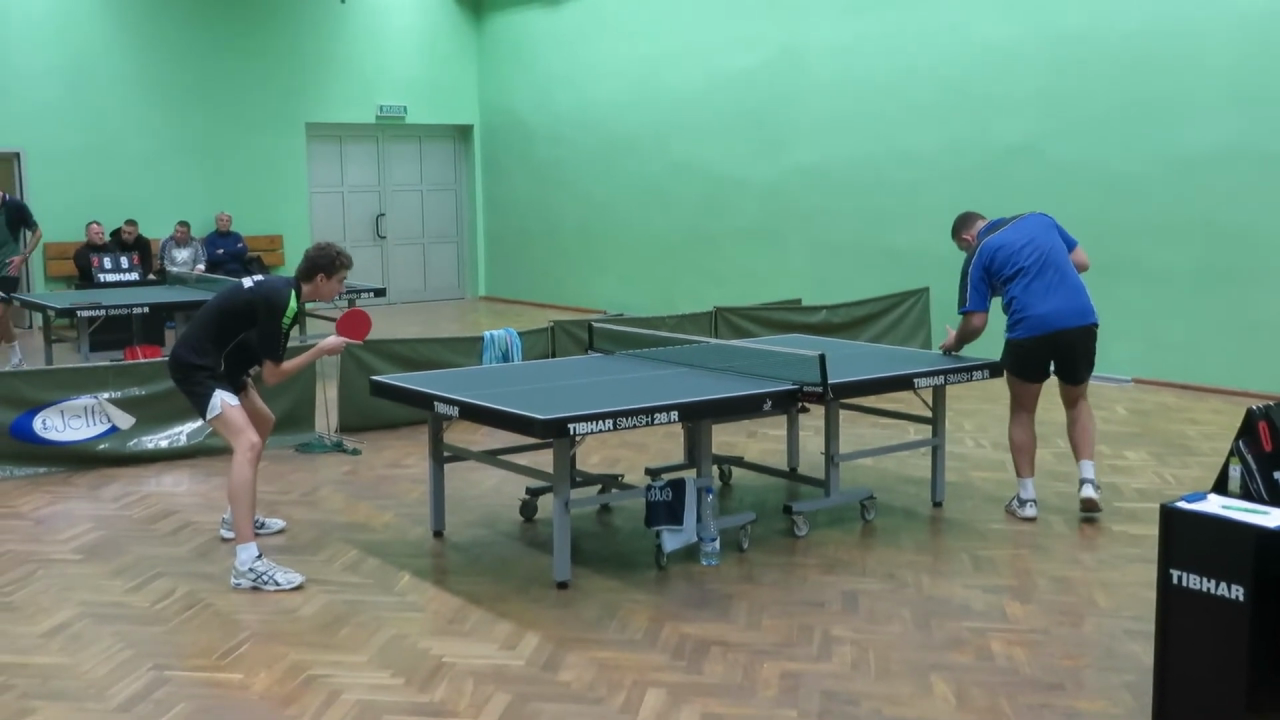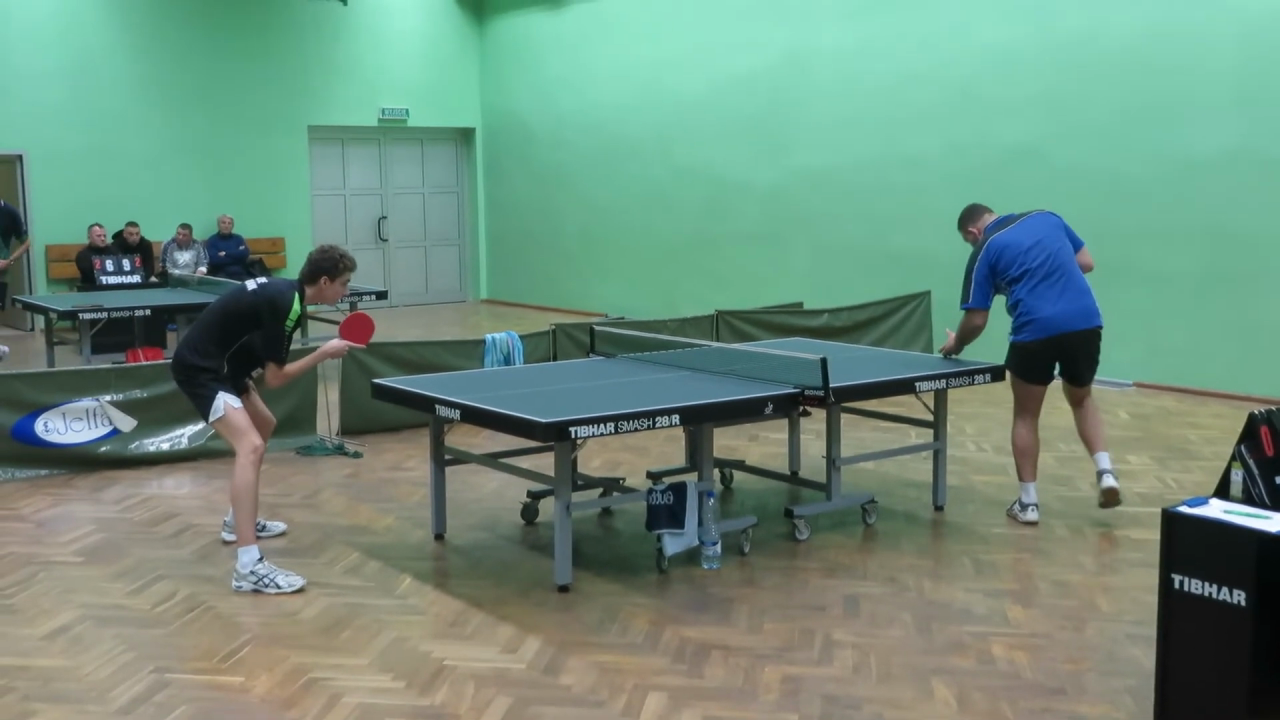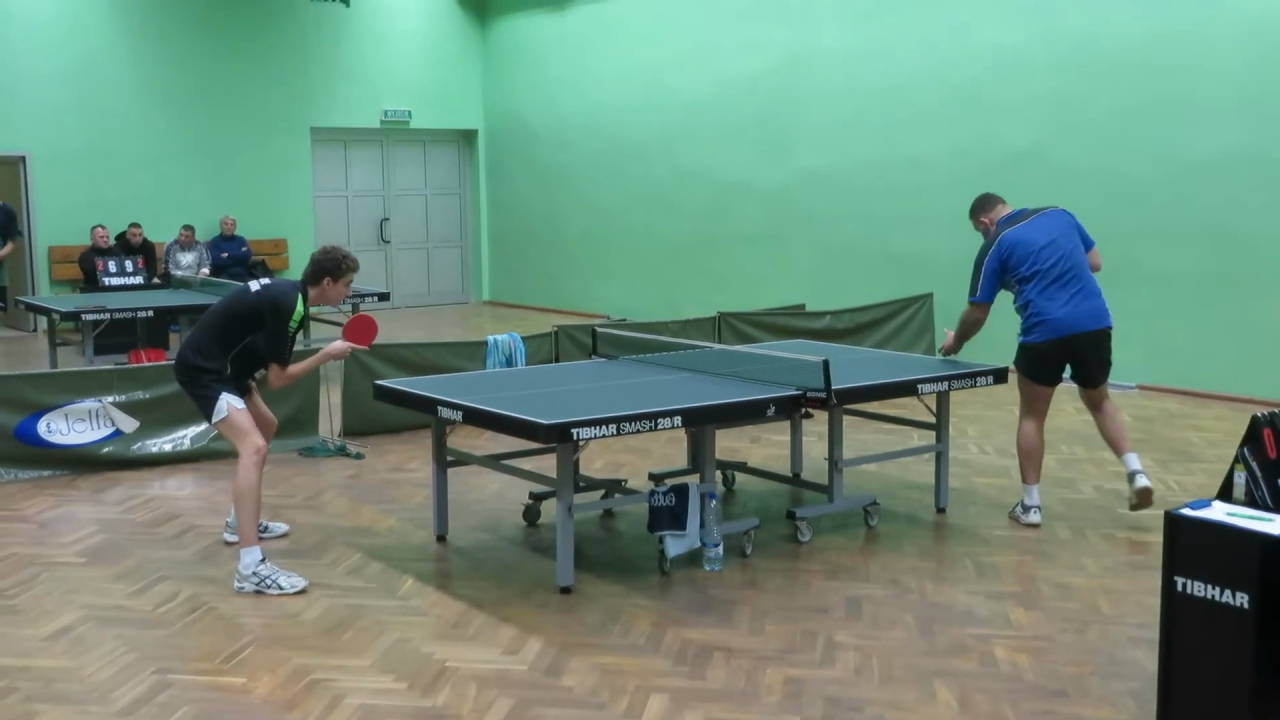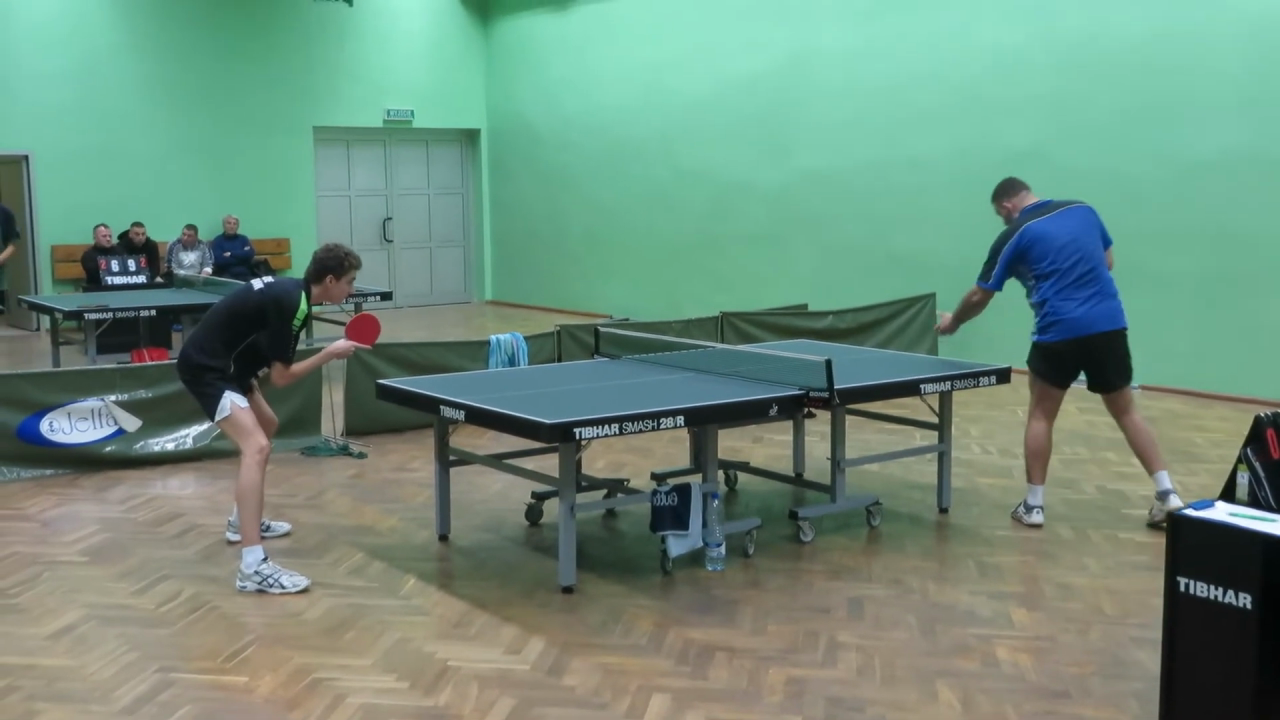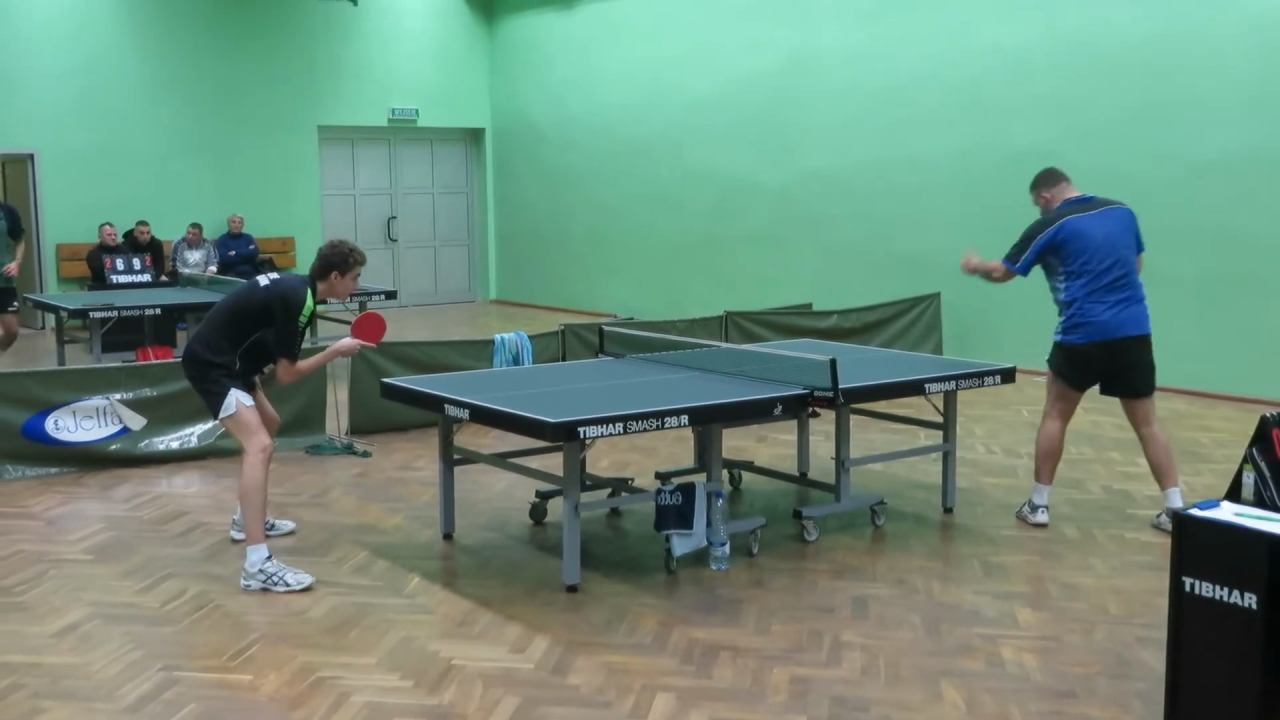
dt=0.2s
person 1, frame 1
left shoulder: (281, 288)
right shoulder: (280, 301)
right elbow: (272, 374)
left wrist: (242, 379)
right wrist: (321, 350)
left hip: (215, 362)
right hip: (196, 366)
left knee: (263, 423)
right knee: (248, 444)
left ankle: (238, 517)
right ankle: (248, 563)
person 1, frame 2
left shoulder: (284, 290)
right shoulder: (283, 304)
right elbow: (275, 377)
left wrist: (246, 379)
right wrist: (324, 353)
left hip: (217, 364)
right hip: (199, 368)
left knee: (264, 426)
right knee: (251, 447)
left ankle: (239, 520)
right ankle: (249, 566)
person 1, frame 3
left shoulder: (287, 292)
right shoulder: (287, 305)
right elbow: (277, 378)
left wrist: (247, 381)
right wrist: (327, 354)
left hip: (219, 364)
right hip: (202, 369)
left knee: (266, 427)
right knee: (254, 448)
left ankle: (241, 521)
right ankle: (251, 567)
person 1, frame 4
left shoulder: (290, 289)
right shoulder: (290, 303)
right elbow: (281, 376)
left wrist: (249, 380)
right wrist: (330, 353)
left hip: (221, 363)
right hip: (205, 367)
left knee: (267, 426)
right knee: (256, 447)
left ankle: (243, 520)
right ankle: (253, 566)
person 1, frame 5
left shoulder: (294, 286)
right shoulder: (296, 299)
right elbow: (286, 373)
left wrist: (251, 378)
right wrist: (335, 351)
left hip: (225, 359)
right hip: (210, 364)
left knee: (268, 426)
right knee: (259, 447)
left ankle: (247, 519)
right ankle: (258, 565)
person 2, frame 1
left shoulder: (978, 255)
right shoulder: (1040, 219)
left elbow: (976, 322)
right elbow: (1082, 262)
left wrist: (956, 341)
left hip: (1029, 330)
right hip: (1080, 321)
left knee: (1022, 411)
right knee: (1076, 402)
left ankle: (1026, 497)
right ankle: (1087, 481)
person 2, frame 2
left shoulder: (984, 251)
right shoulder: (1047, 218)
left elbow: (976, 320)
right elbow: (1086, 263)
left wrist: (957, 344)
left hip: (1035, 332)
right hip: (1085, 323)
left knee: (1025, 415)
right knee: (1082, 400)
left ankle: (1028, 501)
right ankle: (1105, 471)
person 2, frame 3
left shoulder: (994, 246)
right shoulder: (1060, 215)
left elbow: (977, 313)
right elbow: (1095, 264)
left wrist: (956, 341)
left hip: (1045, 333)
right hip: (1095, 323)
left knee: (1032, 416)
right knee: (1099, 402)
left ankle: (1030, 503)
right ankle: (1135, 472)
person 2, frame 4
left shoulder: (1014, 236)
right shoulder: (1083, 210)
left elbow: (979, 297)
right elbow: (1107, 262)
left wrist: (953, 321)
left hip: (1060, 333)
right hip: (1110, 325)
left knee: (1041, 416)
right knee: (1125, 411)
left ankle: (1033, 504)
right ankle: (1166, 492)
person 2, frame 5
left shoulder: (1050, 227)
right shoulder: (1122, 211)
left elbow: (1001, 273)
left wrist: (975, 266)
left hip: (1083, 335)
right hip: (1134, 330)
left knee: (1056, 416)
right knee: (1146, 422)
left ankle: (1038, 504)
right ankle: (1175, 508)
